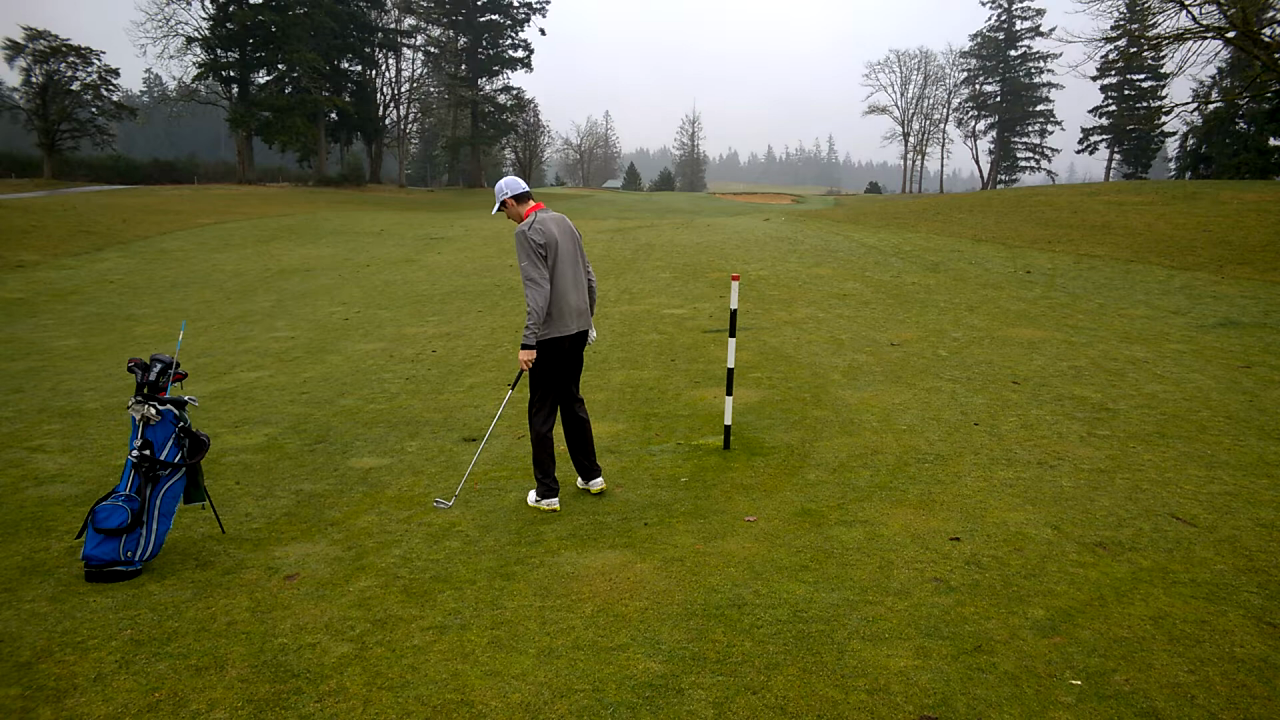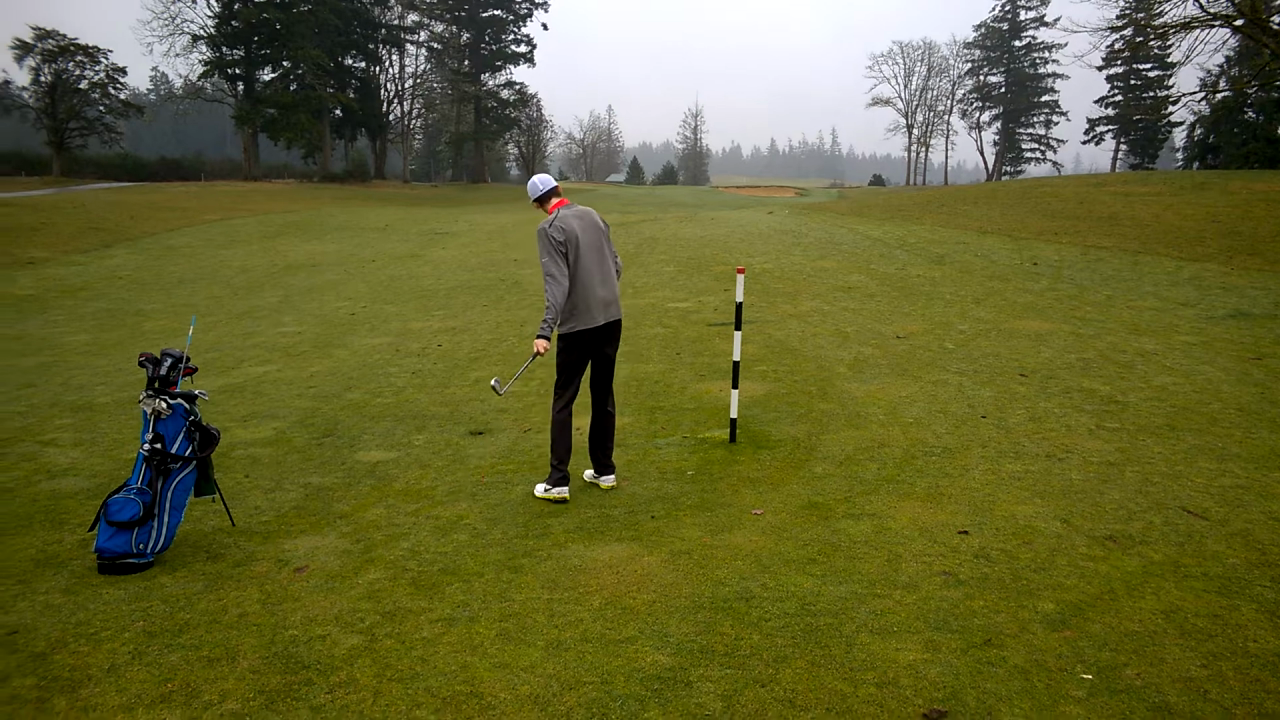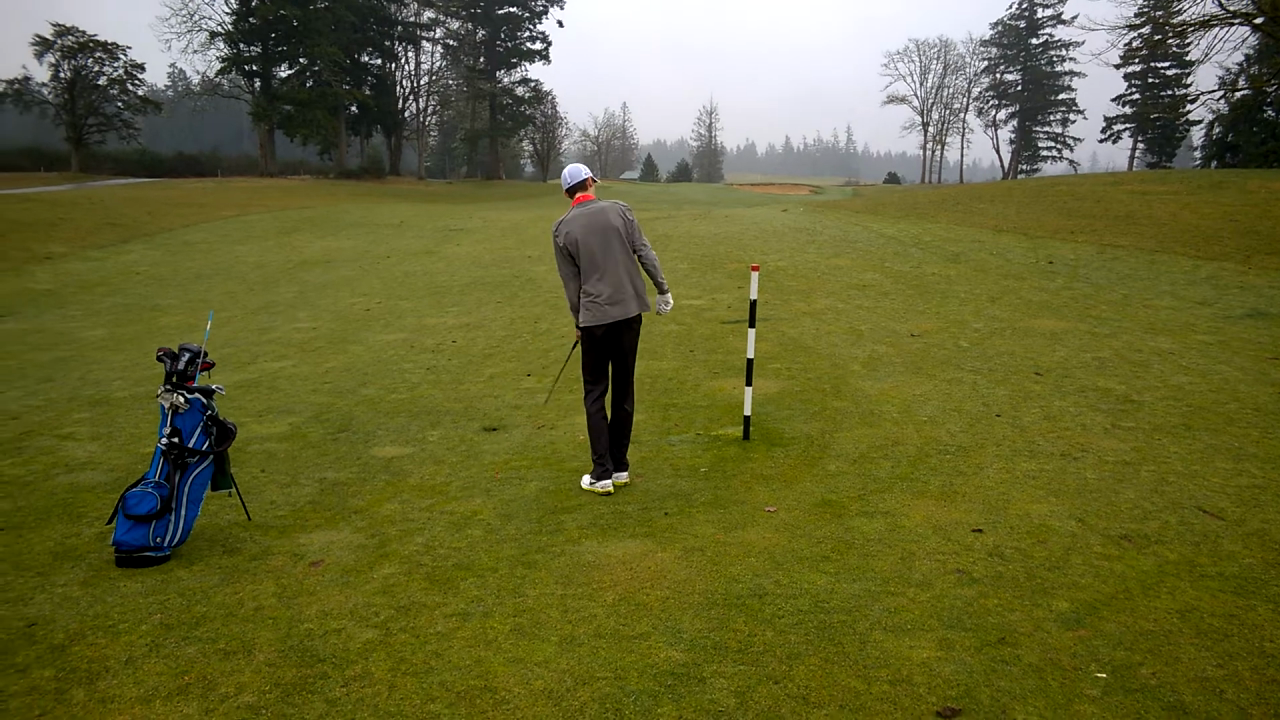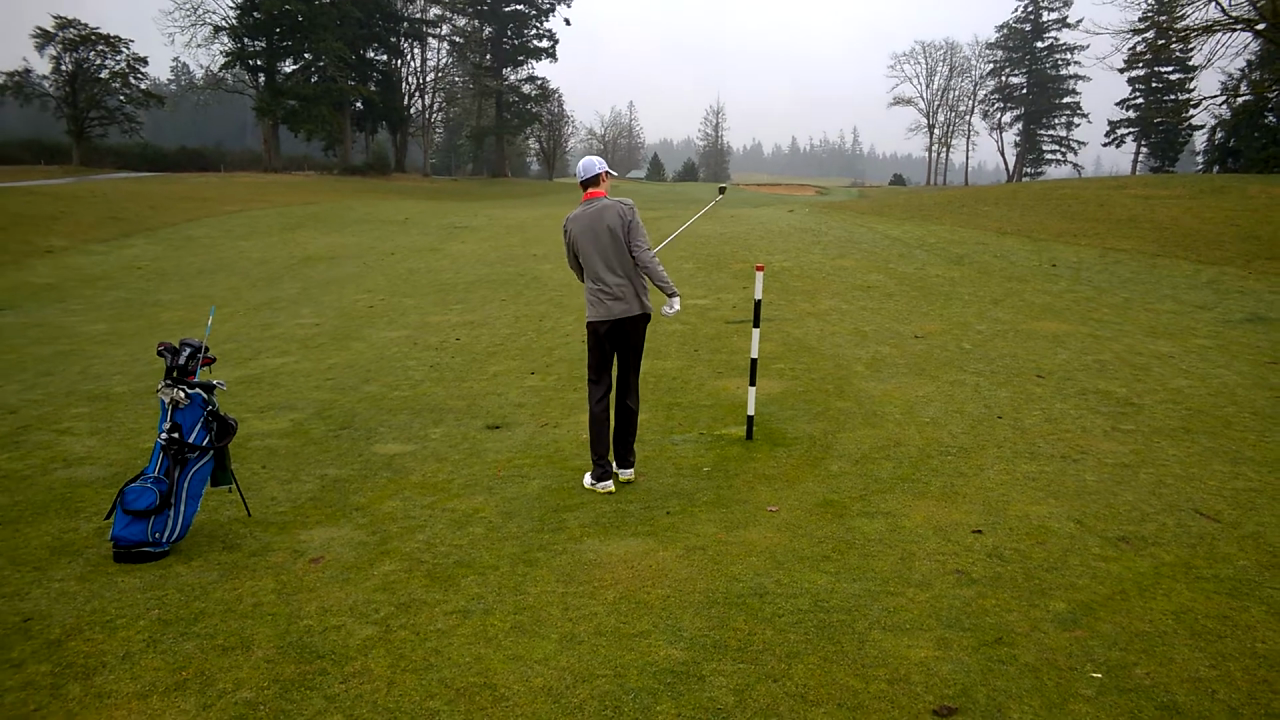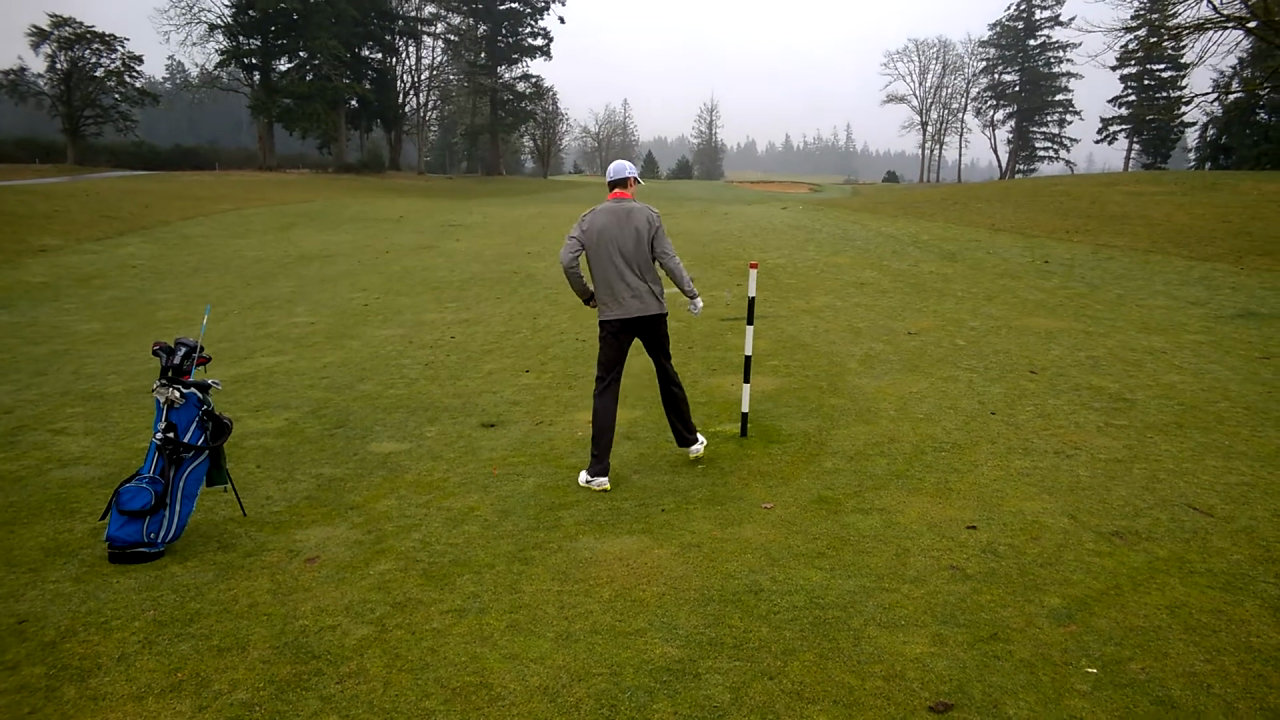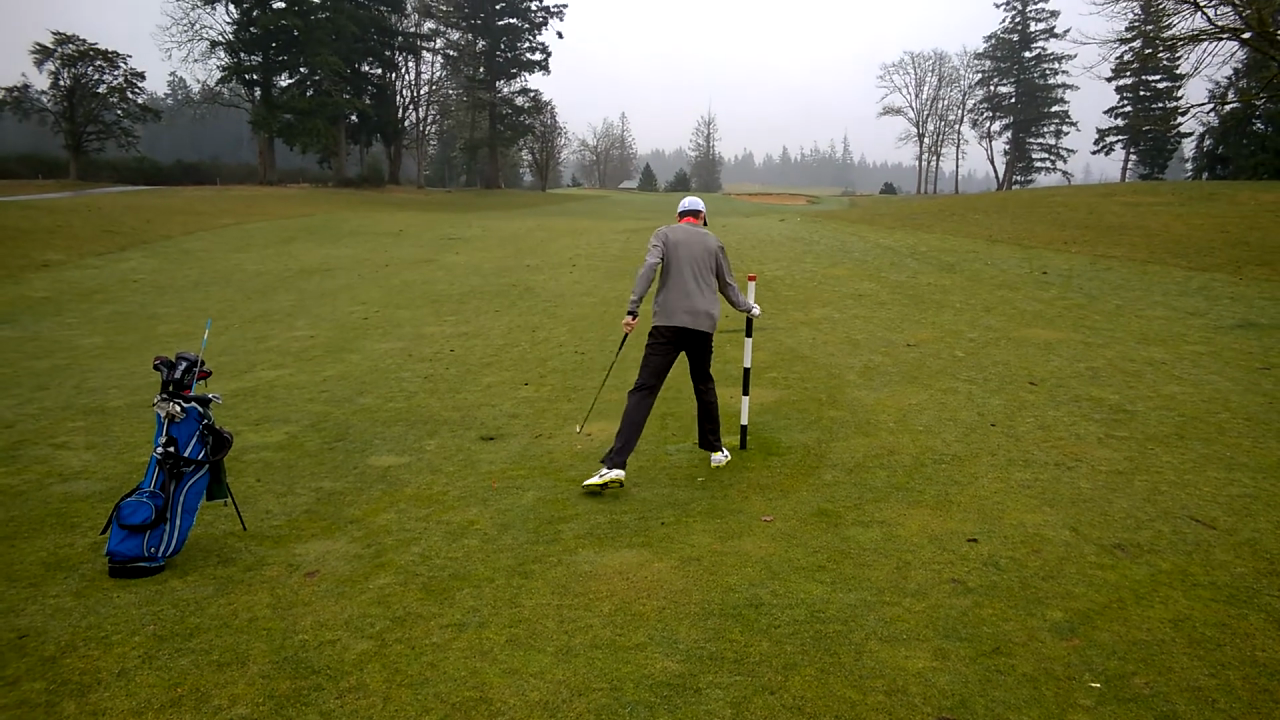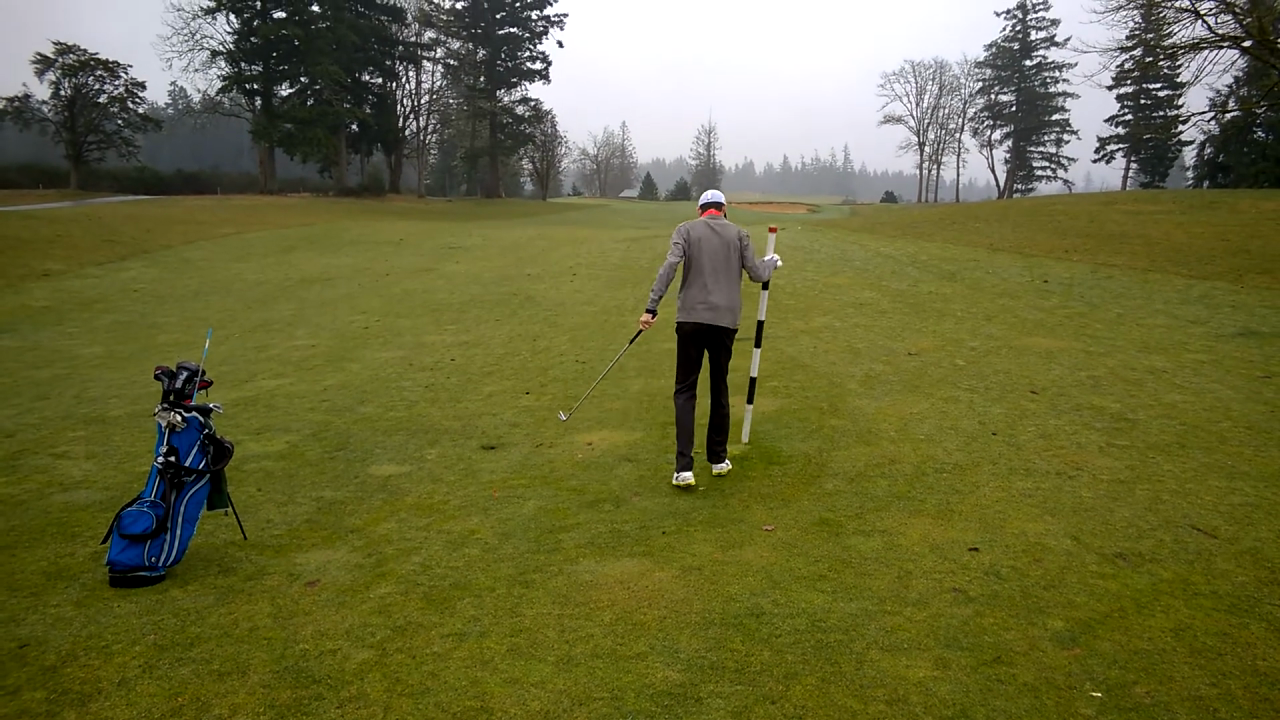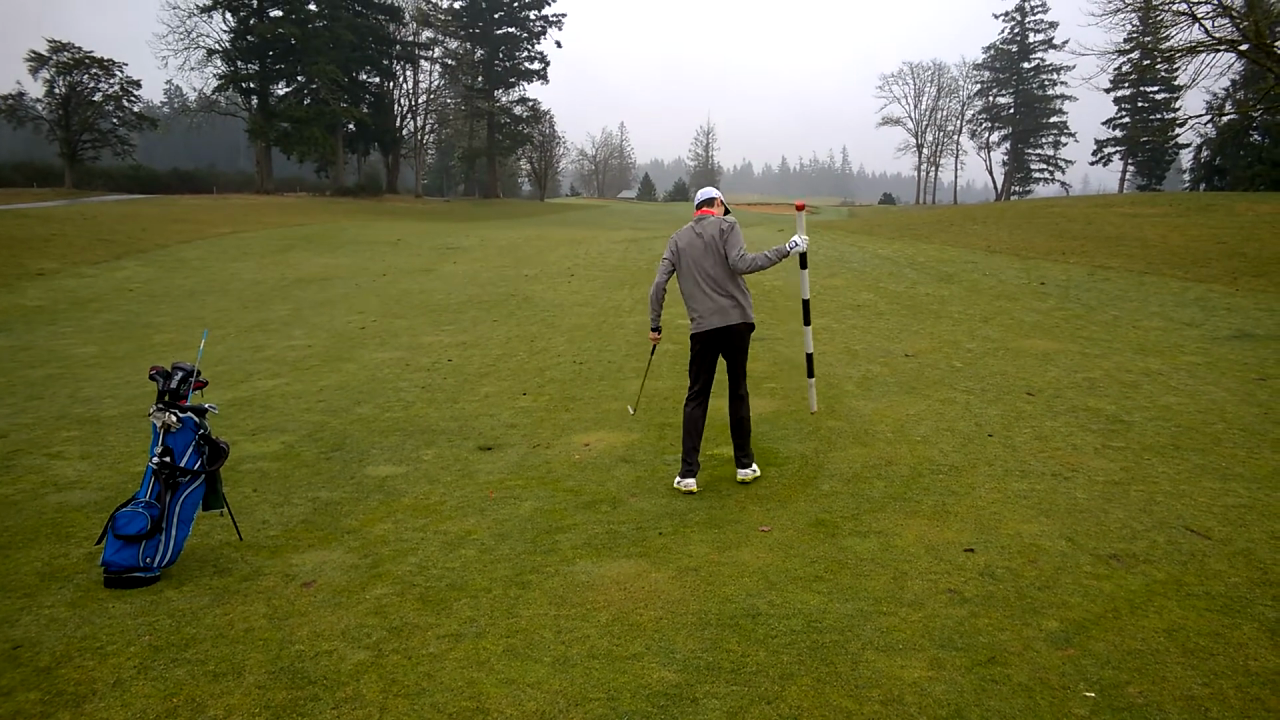
dt=0.4s
person 1, frame 1
left shoulder: (527, 231)
right shoulder: (563, 221)
left elbow: (538, 290)
right elbow: (589, 276)
left wrist: (528, 342)
right wrist: (588, 319)
left hip: (552, 333)
right hip: (577, 327)
left knee: (542, 411)
right knee: (571, 400)
left ankle: (547, 491)
right ankle: (591, 474)
person 1, frame 2
left shoulder: (550, 229)
right shoulder: (593, 215)
left elbow: (557, 284)
right elbow: (615, 264)
left wrist: (545, 332)
left hip: (578, 323)
right hip: (610, 316)
left knee: (564, 399)
right knee: (603, 393)
left ankle: (558, 480)
right ankle: (604, 469)
person 1, frame 3
left shoulder: (562, 228)
right shoulder: (619, 210)
left elbow: (570, 283)
right elbow: (645, 254)
left wrist: (579, 320)
right wrist: (663, 289)
left hip: (594, 318)
right hip: (629, 312)
left knee: (595, 394)
right knee: (623, 390)
left ankle: (602, 473)
right ankle: (619, 466)
person 1, frame 4
left shoulder: (571, 223)
right shoulder: (623, 208)
right elbow: (643, 255)
right wrist: (671, 292)
left hip: (599, 315)
right hip: (634, 310)
left knee: (599, 392)
right knee: (628, 387)
left ankle: (601, 474)
right ankle: (625, 462)
person 1, frame 5
left shoulder: (589, 218)
right shoulder: (648, 214)
left elbow: (567, 261)
right elbow: (667, 259)
left wrist: (587, 296)
right wrist: (692, 294)
left hip: (613, 315)
right hip: (651, 310)
left knee: (606, 389)
right knee: (666, 373)
left ankle: (597, 471)
right ankle: (691, 440)
person 1, frame 6
left shoulder: (665, 233)
right shoulder: (714, 242)
left elbow: (650, 266)
right elbow: (727, 286)
left wrist: (632, 310)
right wrist: (747, 307)
left hip: (668, 324)
right hip: (702, 325)
left knee: (643, 392)
right knee: (705, 384)
left ankle: (614, 465)
right ankle: (715, 451)
person 1, frame 7
left shoulder: (685, 230)
right shoulder: (738, 233)
left elbow: (669, 266)
right elbow: (758, 274)
left wrist: (651, 308)
right wrist: (771, 263)
left hip: (691, 319)
right hip: (725, 321)
left knee: (685, 391)
right knee: (719, 388)
left ankle: (685, 467)
right ankle: (718, 458)
person 1, frame 8
left shoulder: (677, 238)
right shoulder: (726, 225)
left elbow: (659, 284)
right elbow: (740, 264)
left wrist: (655, 325)
right wrist: (787, 249)
left hip: (702, 327)
right hip: (735, 321)
left knee: (696, 398)
right knee: (738, 391)
left ankle: (688, 474)
right ankle: (745, 463)
